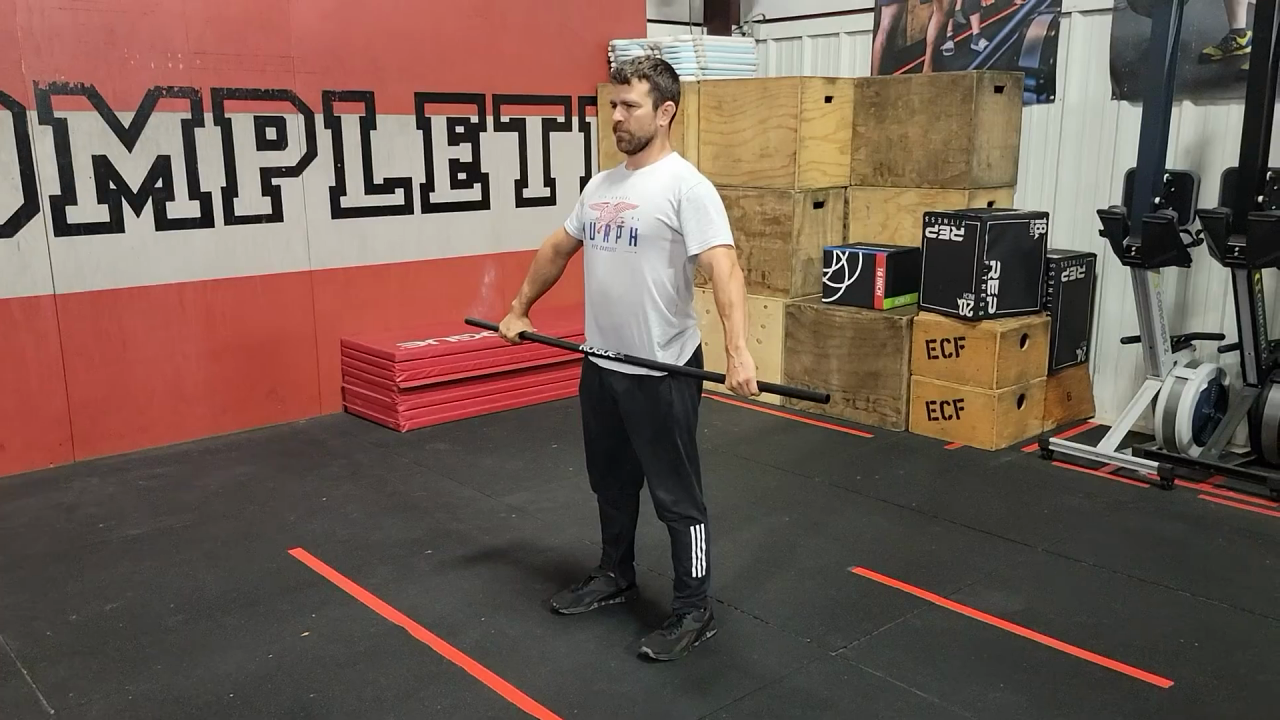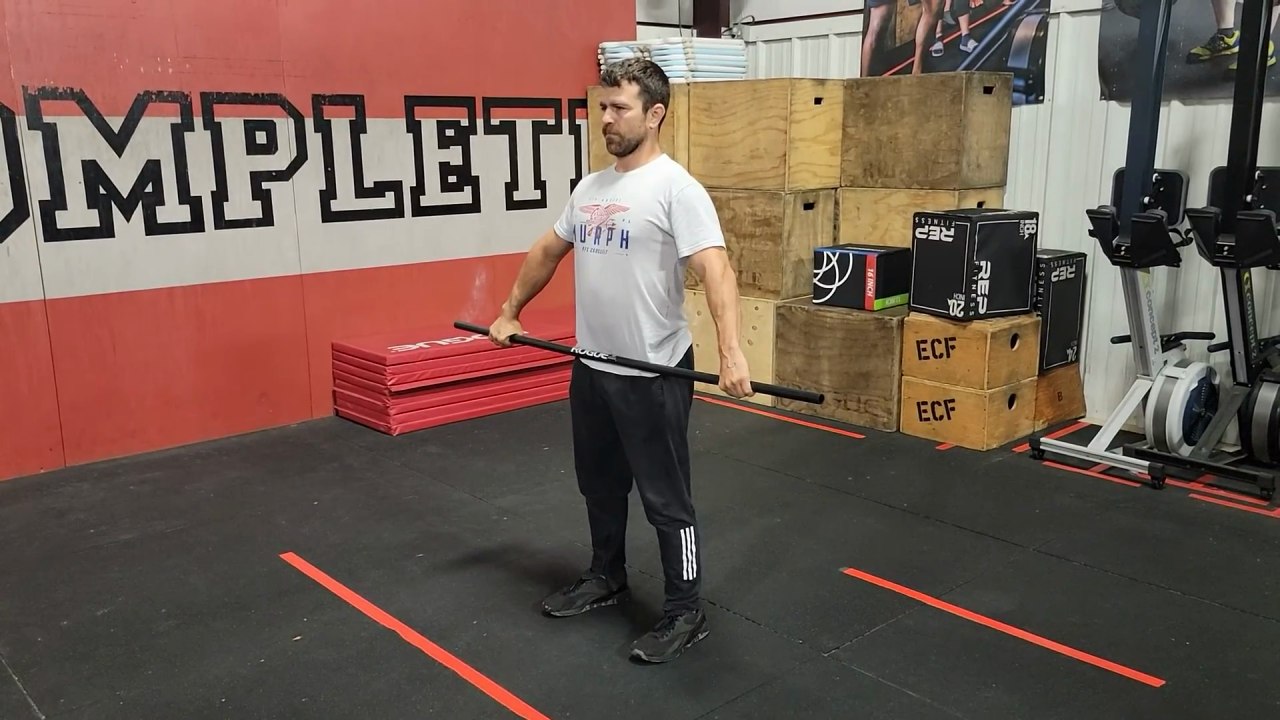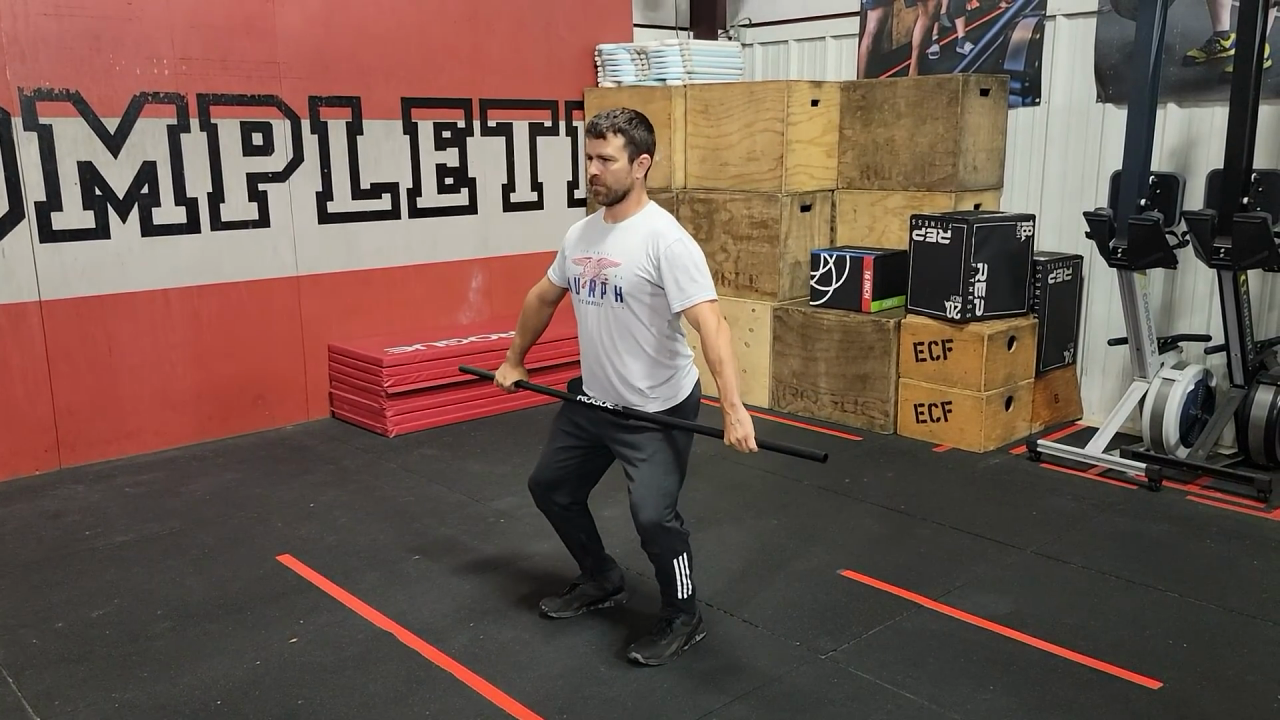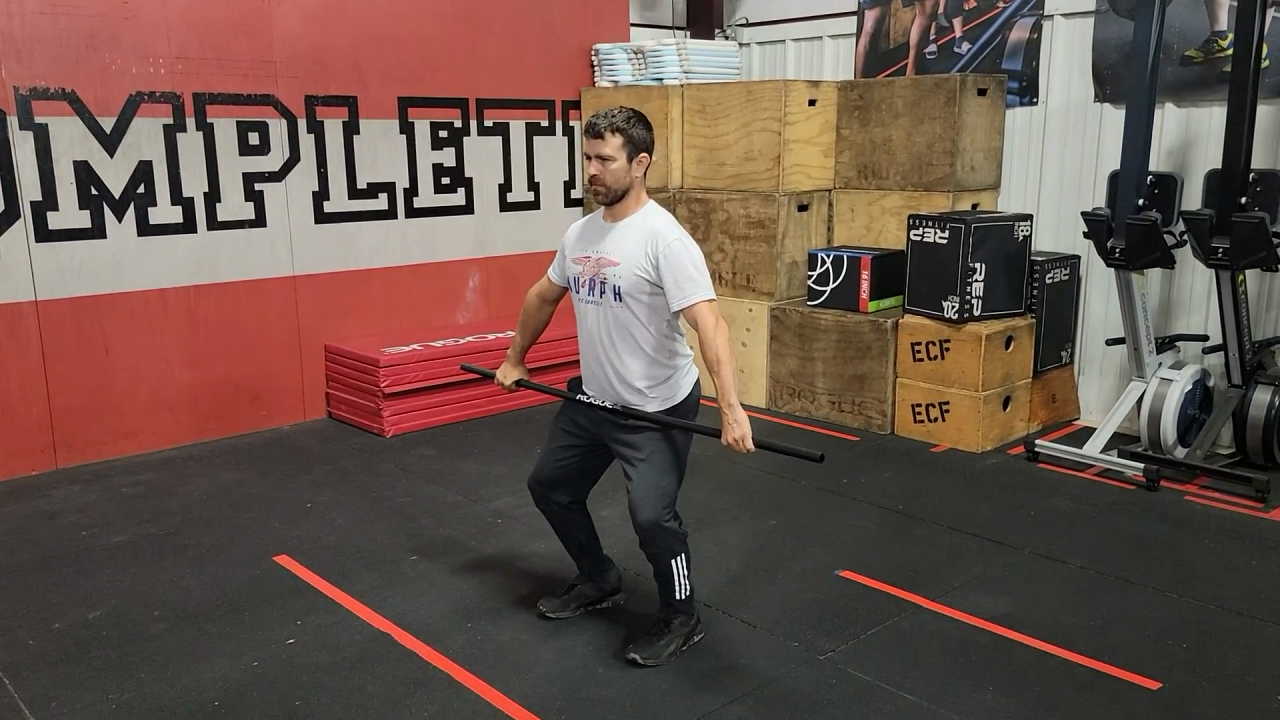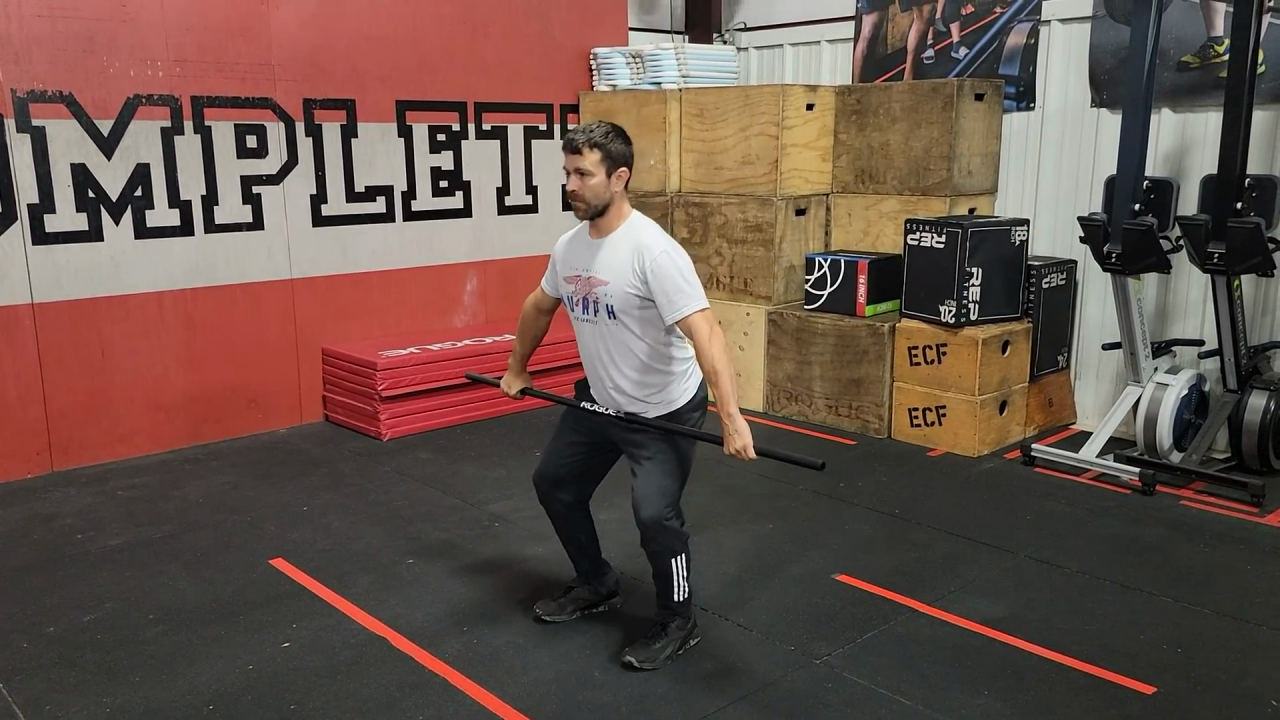
dt=0.7s
person 1, frame 1
left shoulder: (685, 186)
right shoulder: (601, 186)
left elbow: (723, 267)
right elbow: (558, 249)
left wrist: (738, 351)
right wrist: (519, 308)
left hip: (662, 372)
right hip: (601, 364)
left knee: (675, 497)
right knee: (610, 482)
left ankle: (693, 610)
right ankle: (615, 575)
person 1, frame 2
left shoulder: (675, 188)
right shoulder: (590, 188)
left elbow: (715, 268)
right elbow: (546, 251)
left wrist: (730, 351)
right wrist: (510, 311)
left hip: (652, 373)
right hip: (592, 367)
left knee: (665, 498)
right knee: (599, 483)
left ankle: (685, 612)
right ankle: (606, 577)
person 1, frame 3
left shoulder: (665, 239)
right shoulder: (580, 235)
left elbow: (709, 323)
right elbow: (542, 298)
left wrist: (733, 408)
right wrist: (513, 359)
left hip: (658, 409)
right hip: (594, 399)
left knee: (653, 515)
right knee: (550, 486)
left ankle: (682, 618)
right ankle: (601, 580)
person 1, frame 4
left shoulder: (664, 238)
right shoulder: (580, 233)
left elbow: (707, 322)
right elbow: (543, 296)
left wrist: (731, 408)
right wrist: (515, 359)
left hip: (657, 409)
right hip: (592, 398)
left knee: (652, 515)
right knee: (549, 485)
left ankle: (680, 619)
right ankle: (599, 581)
person 1, frame 5
left shoulder: (652, 250)
right shoulder: (569, 245)
left elbow: (705, 332)
right elbow: (539, 306)
left wrist: (730, 417)
right wrist: (516, 368)
left hip: (663, 411)
right hip: (599, 401)
left knee: (655, 513)
right knee: (553, 483)
left ankle: (677, 622)
right ankle: (595, 584)
